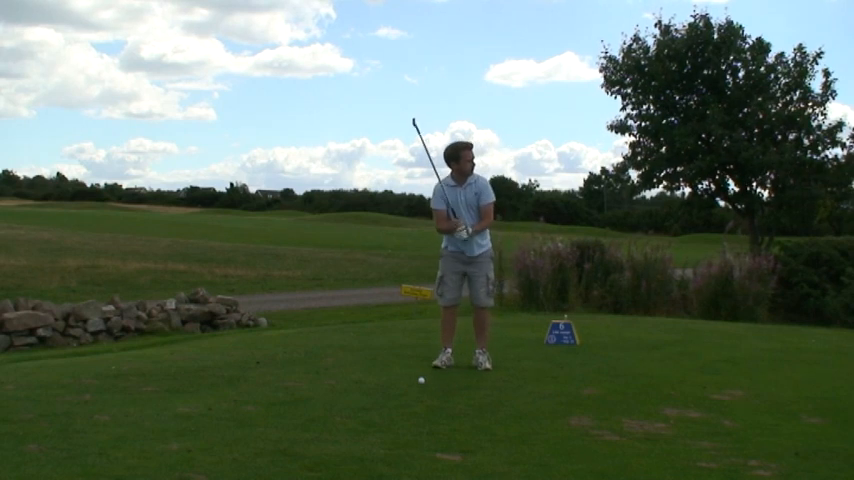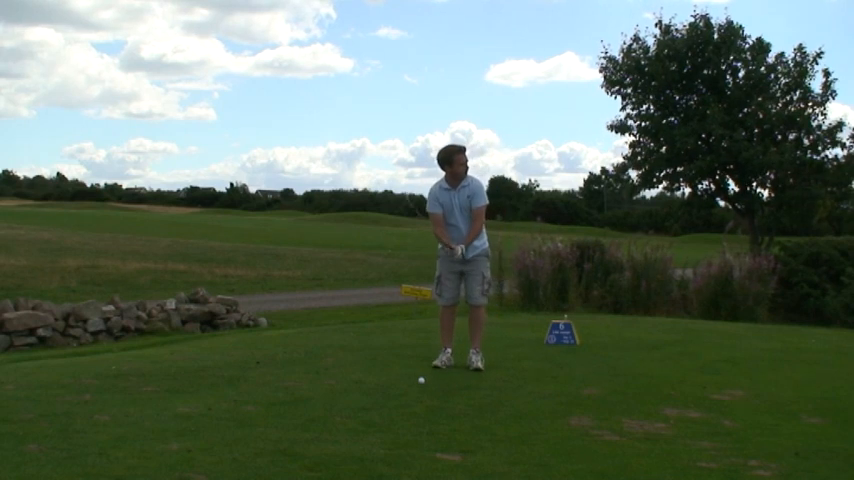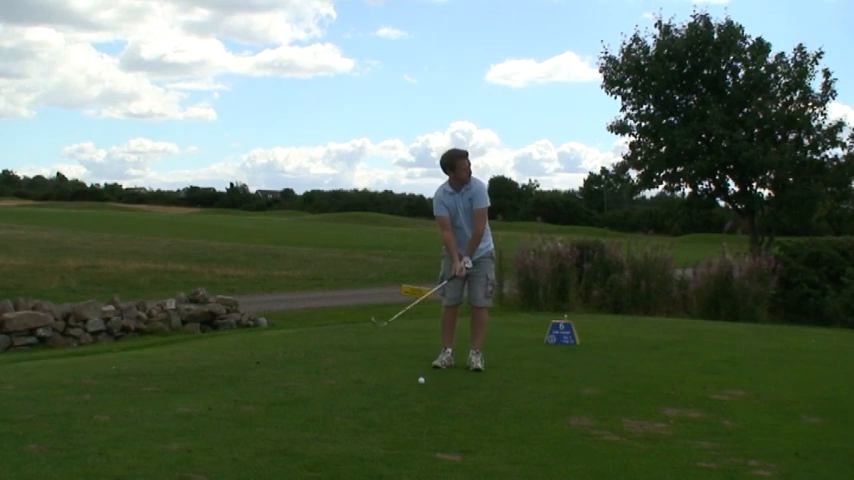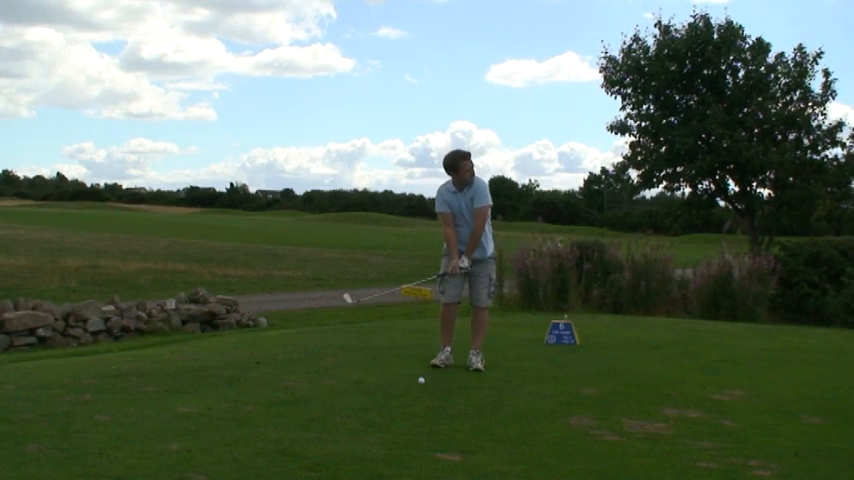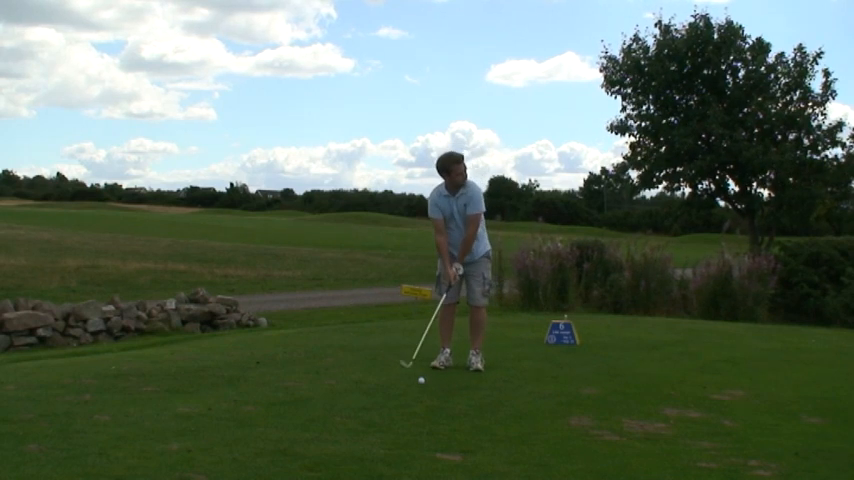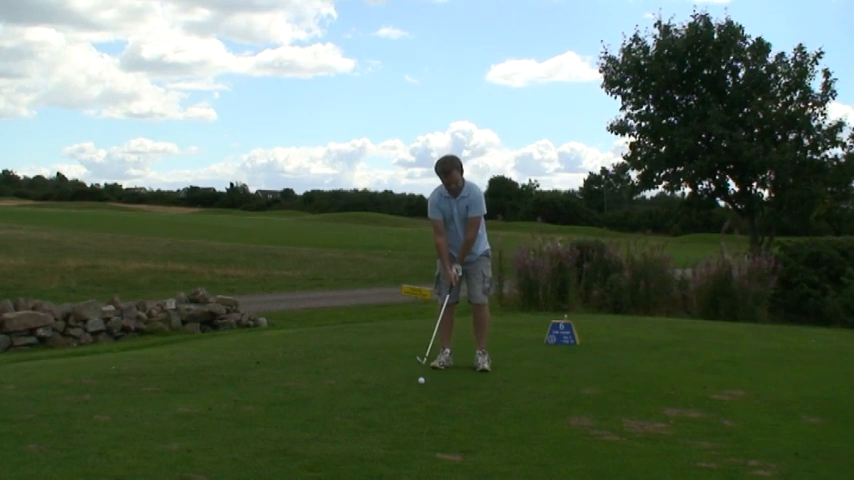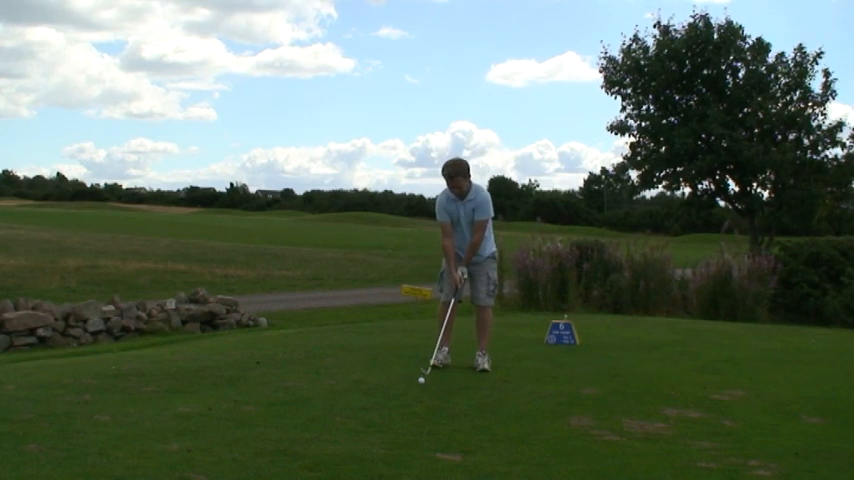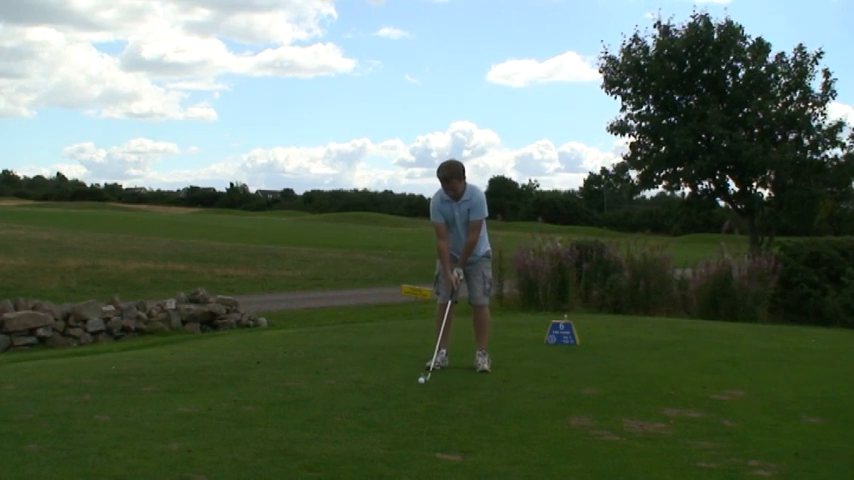
dt=0.3s
person 1, frame 1
left shoulder: (482, 184)
right shoulder: (440, 189)
left elbow: (488, 219)
right elbow: (440, 226)
left wrist: (470, 230)
right wrist: (454, 226)
left hip: (480, 252)
right hip: (452, 253)
left knee: (482, 304)
right knee: (448, 303)
left ankle: (481, 352)
right ankle: (447, 352)
person 1, frame 2
left shoulder: (475, 186)
right shoulder: (435, 192)
left elbow: (478, 223)
right elbow: (438, 227)
left wrist: (462, 247)
right wrist: (451, 247)
left hip: (476, 252)
right hip: (448, 253)
left knee: (477, 303)
right knee: (447, 303)
left ankle: (475, 352)
right ankle: (446, 352)
person 1, frame 3
left shoulder: (478, 187)
right shoulder: (440, 195)
left elbow: (479, 225)
right elbow: (446, 231)
left wrist: (468, 257)
right wrist: (456, 260)
left hip: (480, 254)
right hip: (453, 255)
left knee: (480, 304)
right knee: (449, 303)
left ankle: (475, 353)
right ankle: (446, 352)
person 1, frame 4
left shoulder: (480, 187)
right shoulder: (443, 193)
left elbow: (479, 225)
right elbow: (448, 228)
left wrist: (466, 257)
right wrist: (454, 258)
left hip: (482, 254)
right hip: (455, 252)
left knee: (481, 305)
right knee: (448, 301)
left ankle: (475, 353)
right ankle: (445, 351)
person 1, frame 5
left shoulder: (473, 192)
right shoulder: (435, 197)
left elbow: (471, 232)
right elbow: (440, 234)
left wrist: (459, 263)
right wrist: (448, 267)
left hip: (476, 255)
right hip: (450, 254)
left knee: (478, 304)
right knee: (447, 303)
left ankle: (475, 353)
right ankle: (445, 352)
person 1, frame 6
left shoulder: (475, 193)
right shoulder: (435, 198)
left elbow: (471, 233)
right elbow: (439, 235)
left wrist: (459, 264)
right wrist: (448, 268)
left hip: (476, 254)
right hip: (449, 255)
left knee: (479, 302)
right knee: (446, 303)
left ankle: (481, 353)
right ankle: (445, 352)
person 1, frame 7
left shoulder: (482, 196)
right shoulder: (443, 200)
left elbow: (478, 236)
right elbow: (447, 237)
left wrist: (464, 266)
right wrist: (453, 270)
left hip: (482, 255)
right hip: (455, 255)
left knee: (483, 304)
right knee: (446, 300)
left ankle: (482, 354)
right ankle: (443, 350)
person 1, frame 8
left shoulder: (477, 196)
right shoulder: (437, 201)
left elbow: (473, 236)
right elbow: (441, 239)
left wrist: (460, 267)
right wrist: (449, 272)
left hip: (477, 255)
right hip: (449, 255)
left knee: (481, 303)
right knee: (444, 302)
left ankle: (482, 354)
right ankle: (442, 352)
